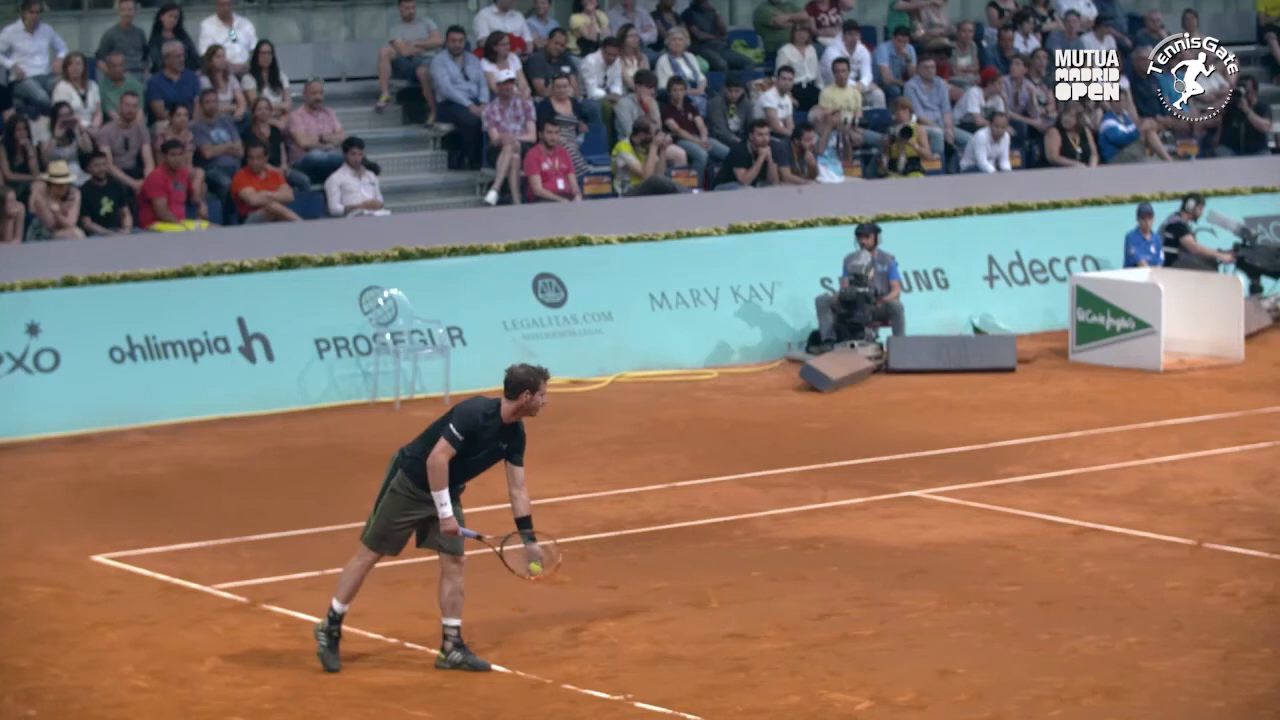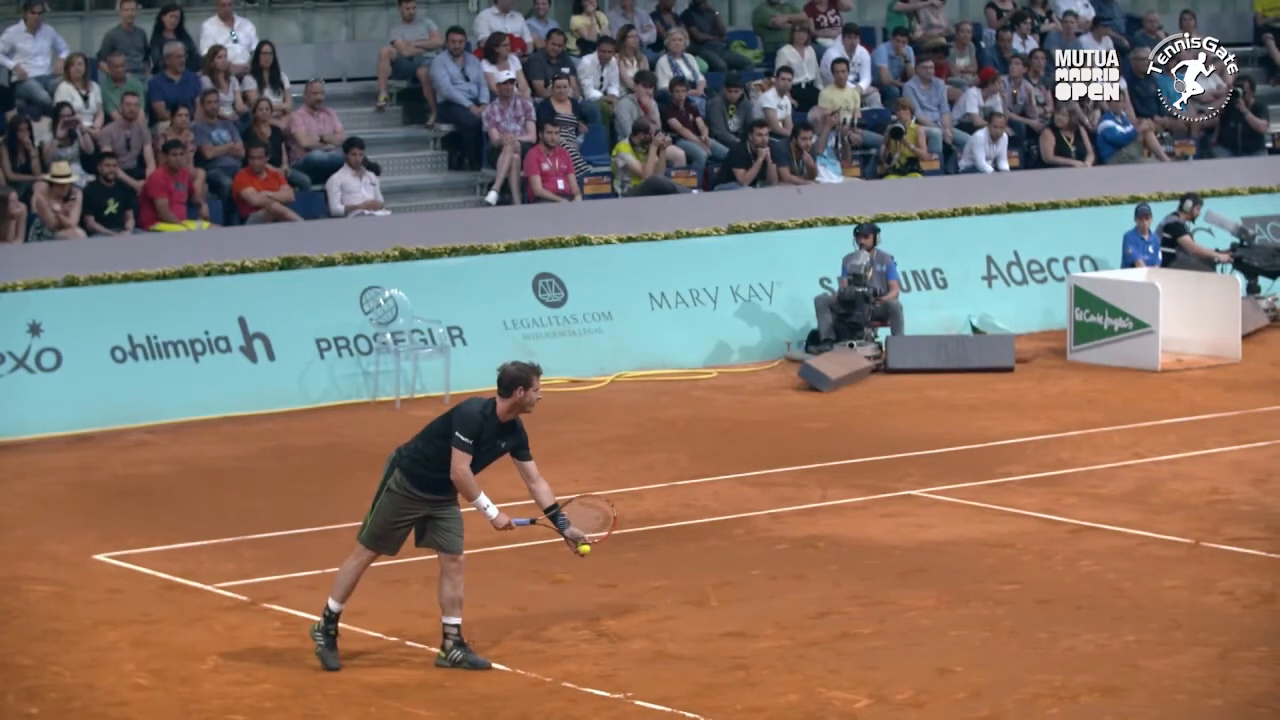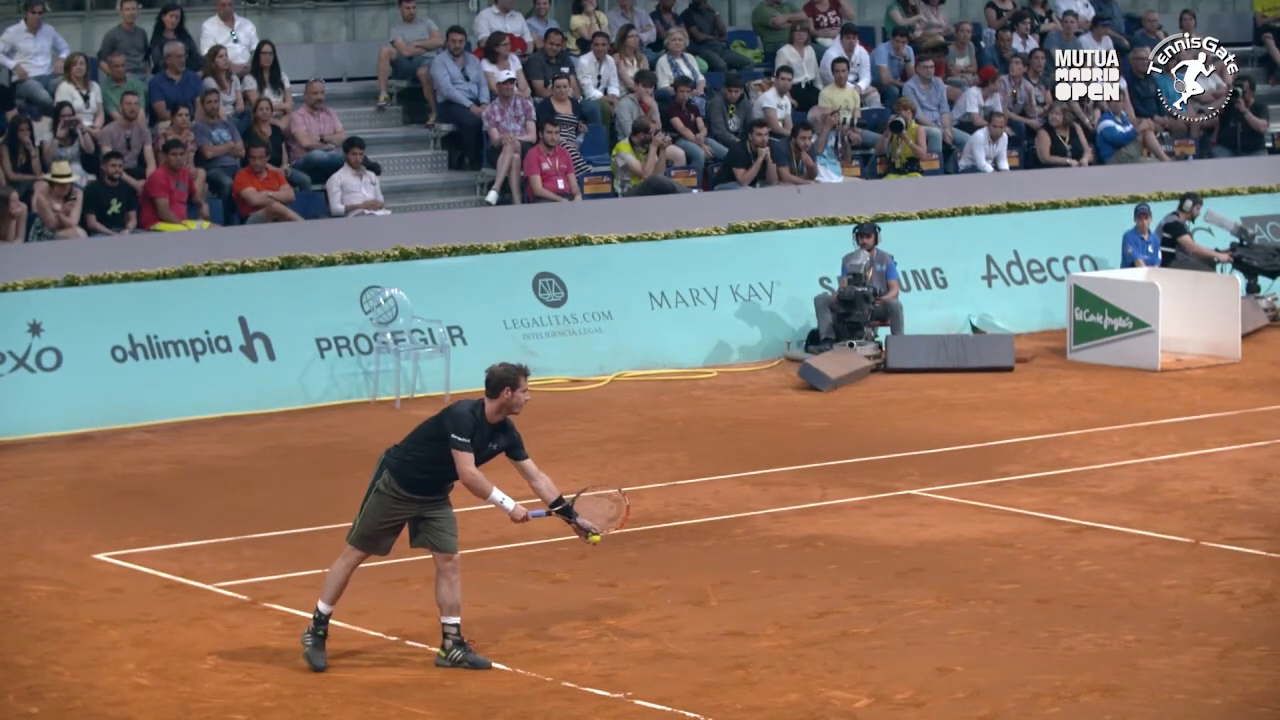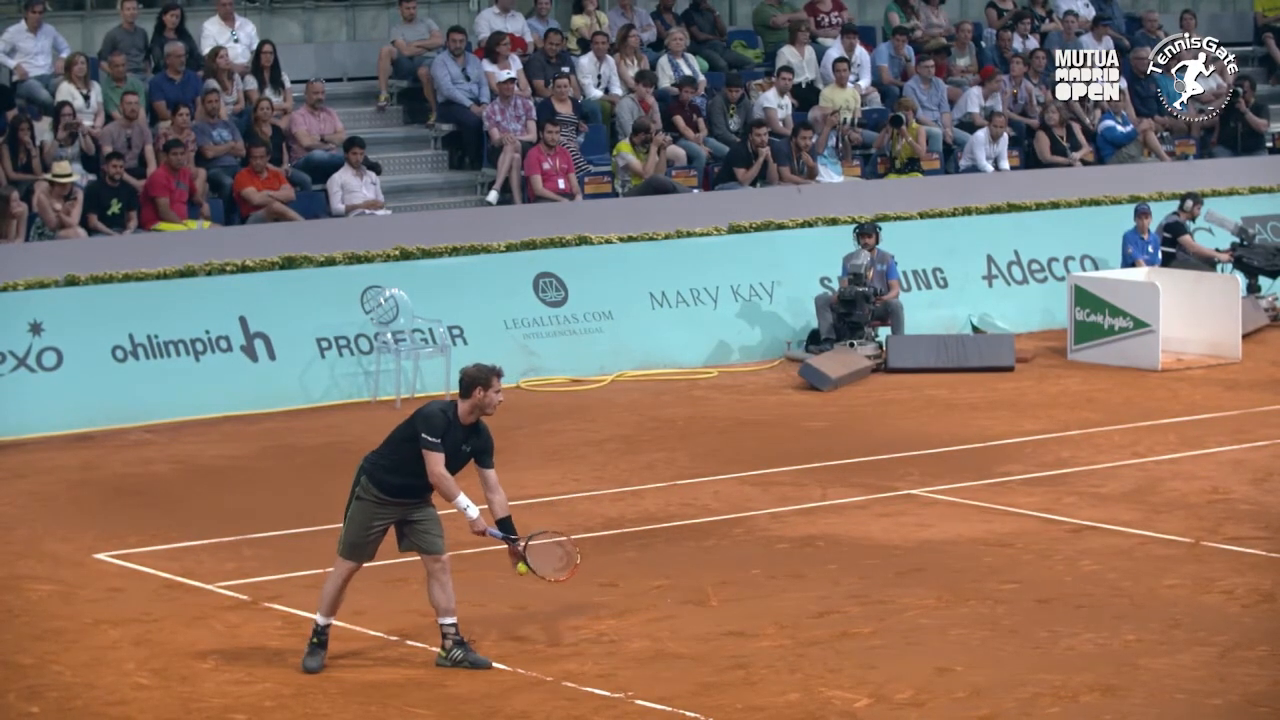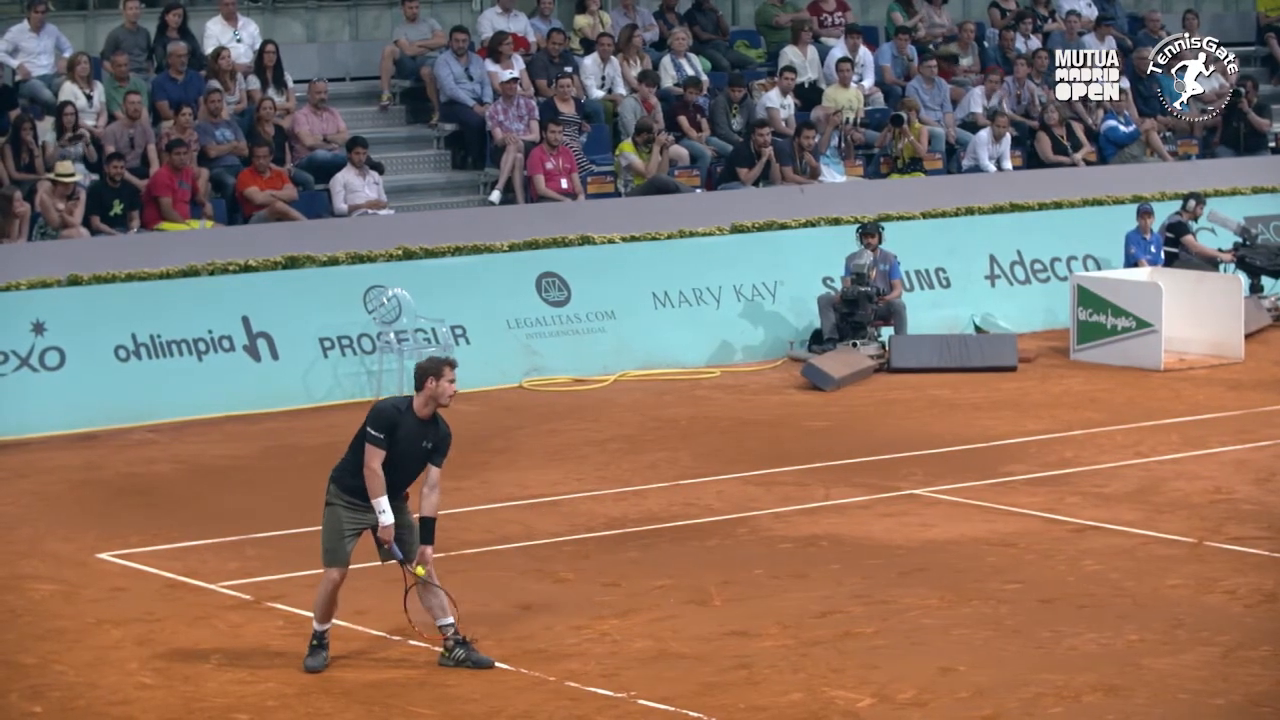
dt=1s
person 1, frame 1
left shoulder: (515, 433)
right shoulder: (474, 413)
left elbow: (518, 489)
right elbow: (436, 459)
left wrist: (529, 540)
right wrist: (446, 514)
left hip: (447, 491)
right hip: (410, 482)
left knee: (455, 562)
right knee: (369, 554)
left ankle: (451, 646)
right ankle: (330, 628)
person 1, frame 2
left shoulder: (514, 432)
right shoulder: (472, 414)
left elbow: (536, 482)
right elbow: (459, 473)
left wrist: (563, 525)
right wrist: (492, 512)
left hip: (442, 495)
right hip: (405, 483)
left knee: (454, 561)
right knee: (365, 553)
left ankle: (451, 645)
right ankle: (326, 628)
person 1, frame 3
left shoulder: (505, 433)
right shoulder: (462, 415)
left elbow: (537, 479)
right elbow: (468, 475)
left wrist: (571, 516)
right wrist: (508, 505)
left hip: (434, 495)
right hip: (394, 484)
left knee: (449, 561)
right knee: (354, 555)
left ankle: (451, 645)
right ankle: (317, 630)
person 1, frame 4
left shoulder: (480, 436)
right shoulder: (434, 415)
left elbow: (493, 490)
right elbow: (437, 475)
left wrist: (511, 537)
right wrist: (471, 513)
left hip: (416, 498)
right hip: (375, 491)
left knee: (439, 562)
right knee: (347, 566)
left ankle: (451, 645)
right ankle: (318, 639)
person 1, frame 5
left shoulder: (441, 433)
right shoulder: (386, 412)
left elbow: (431, 488)
right elbow: (371, 468)
left wrist: (426, 541)
right wrist: (385, 520)
left hip: (392, 501)
right hip: (347, 499)
left knee: (424, 567)
right knee: (334, 575)
left ankle: (453, 645)
right ankle: (318, 643)
